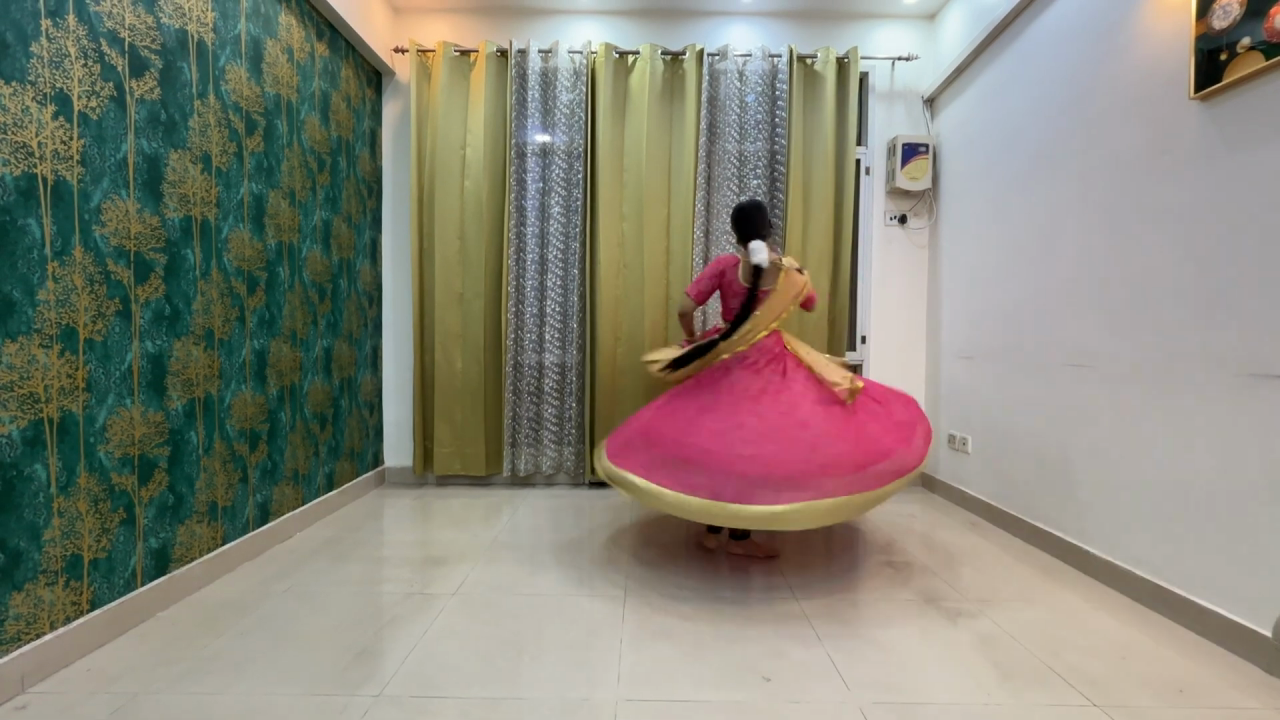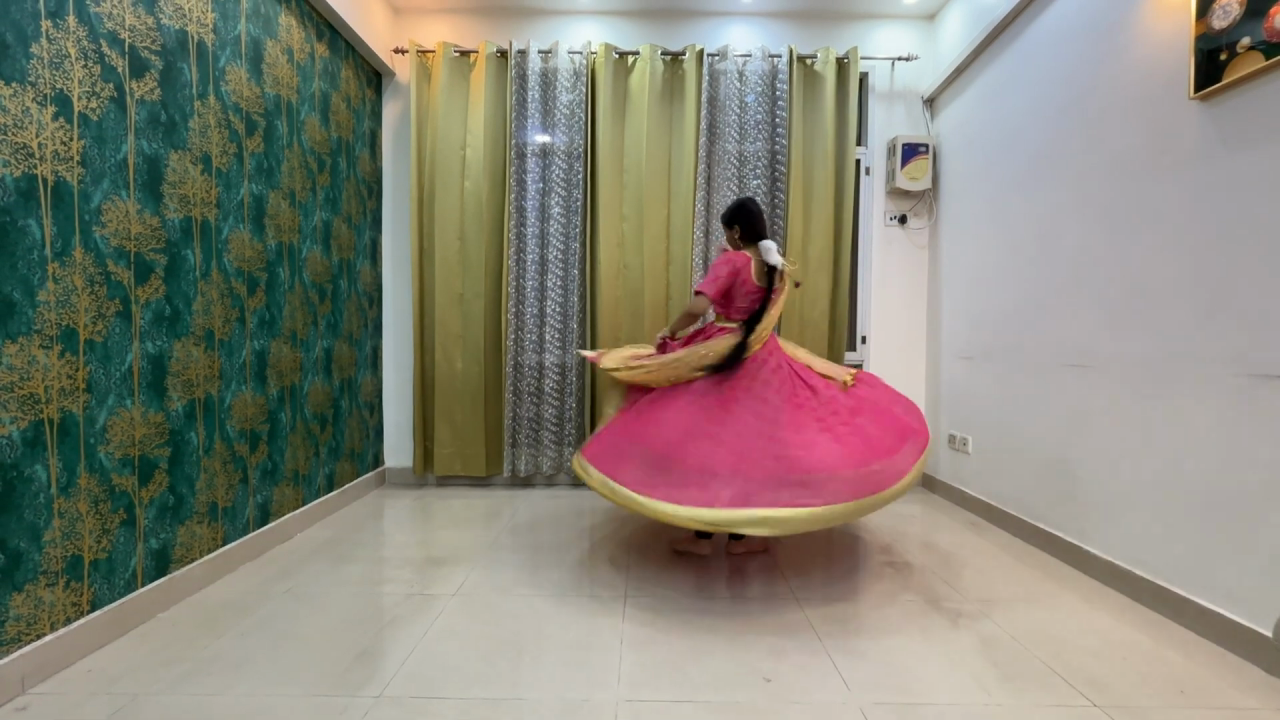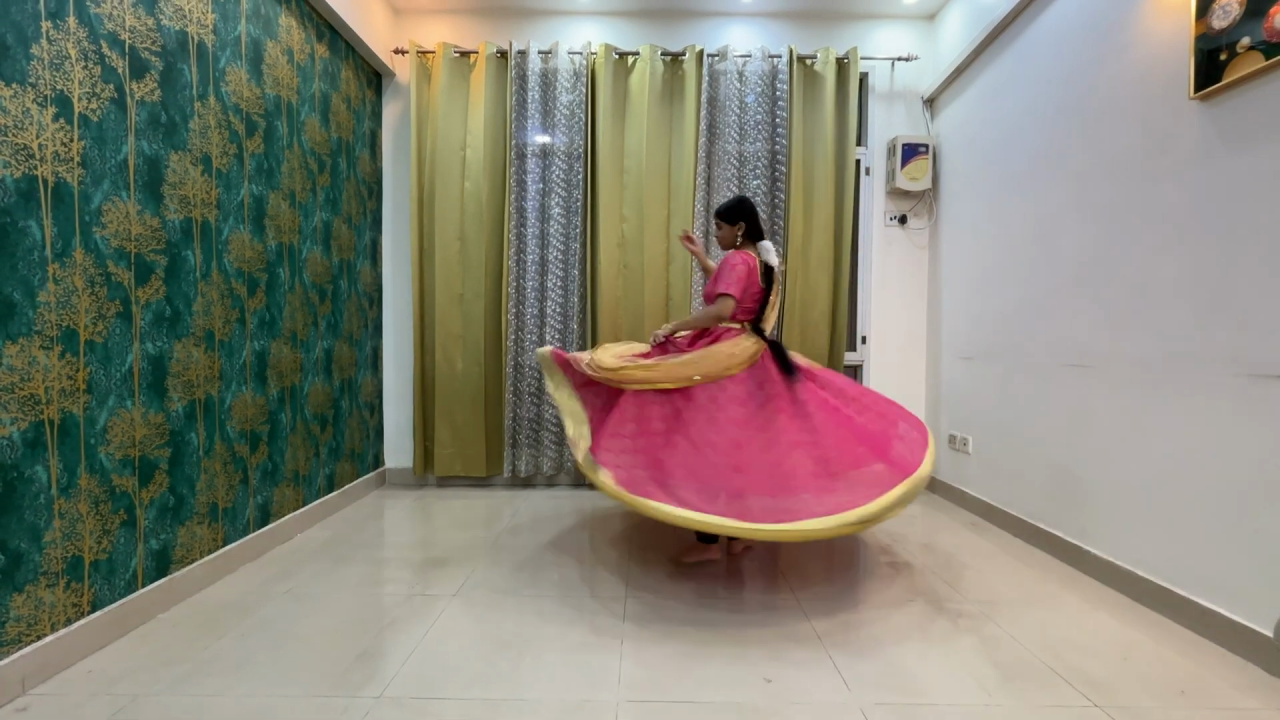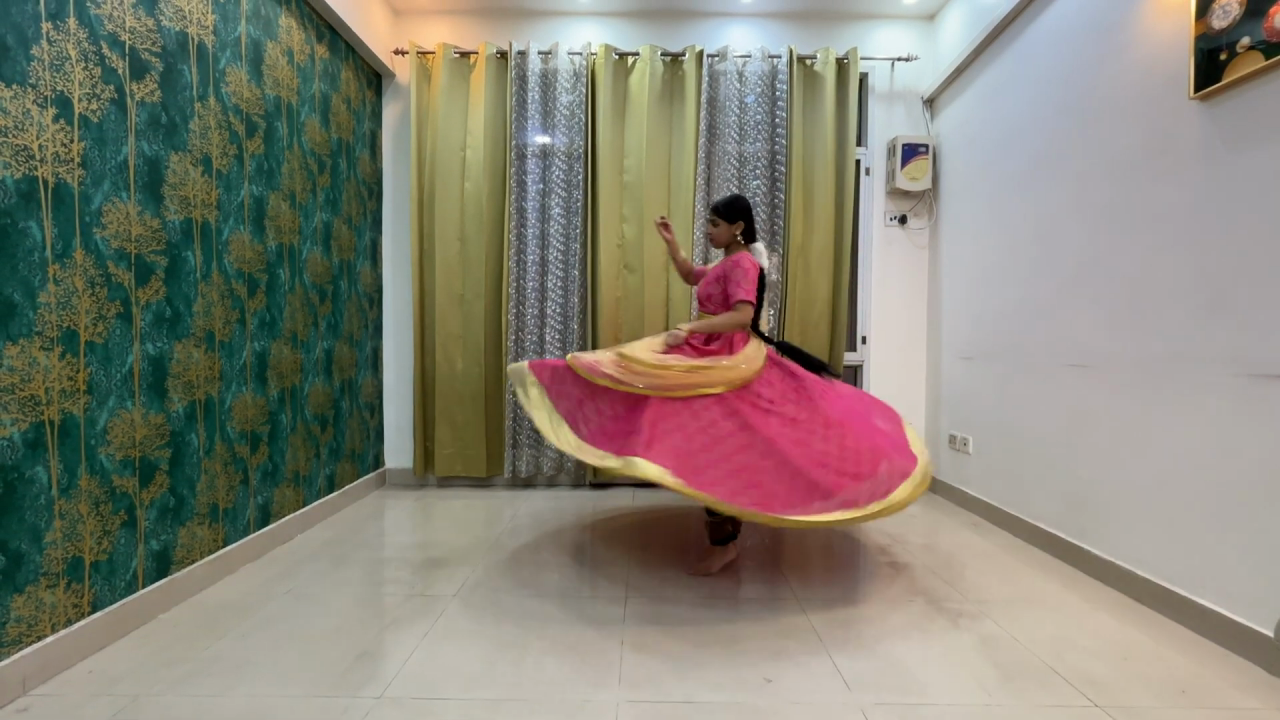
dt=0.1s
person 1, frame 1
left shoulder: (724, 264)
right shoulder: (789, 271)
left elbow: (686, 308)
right elbow: (810, 303)
left wrist: (693, 338)
left hip: (730, 357)
right hip: (769, 359)
left knee: (729, 439)
right knee: (765, 443)
left ankle: (718, 529)
right ankle: (740, 535)
person 1, frame 2
left shoulder: (728, 261)
right shoulder: (778, 266)
left elbow: (697, 307)
left wrist: (672, 331)
left hip: (724, 353)
right hip: (763, 357)
left knee: (705, 441)
right knee: (752, 441)
left ankle: (705, 534)
right ankle: (743, 532)
person 1, frame 3
left shoulder: (734, 260)
right shoulder: (762, 262)
left elbow: (723, 307)
left wrist: (675, 328)
right wrist: (700, 254)
left hip: (722, 356)
right hip: (752, 356)
left knee: (706, 443)
right knee: (743, 446)
left ankle: (711, 540)
right ankle: (737, 532)
person 1, frame 4
left shoulder: (742, 263)
right shoulder: (725, 263)
left elbow: (741, 314)
right elbow: (691, 275)
left wrist: (688, 329)
right wrist: (672, 245)
left hip: (724, 358)
right hip: (715, 353)
left knee: (704, 442)
right knee: (716, 442)
left ankle: (723, 541)
right ankle: (729, 526)
